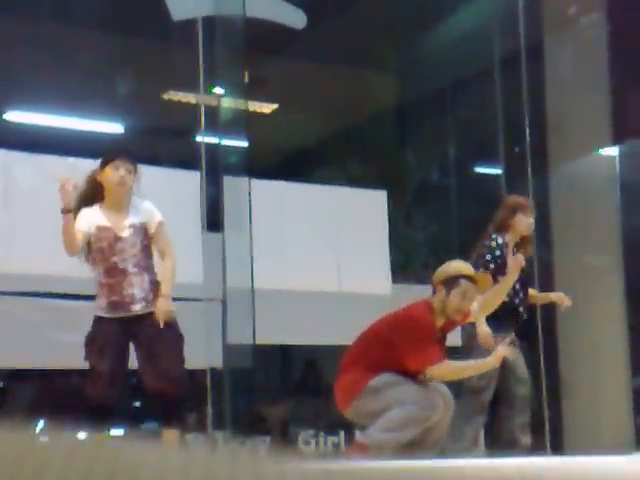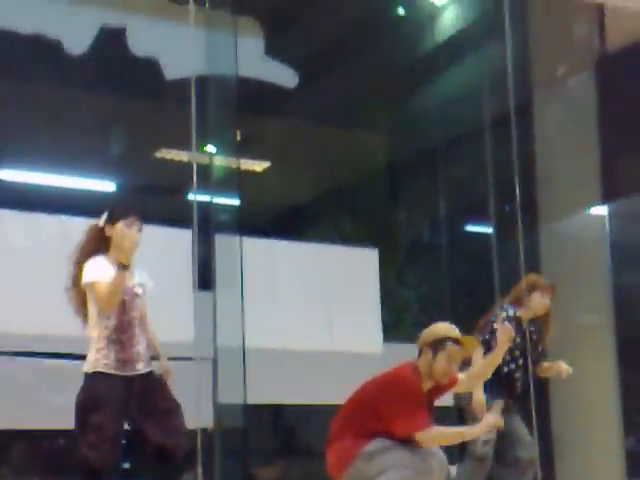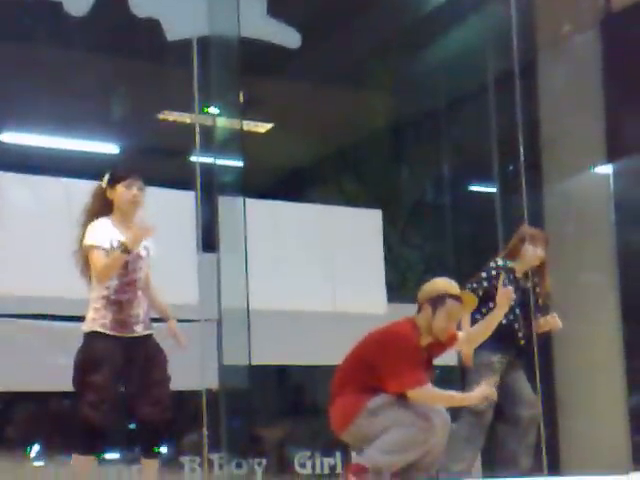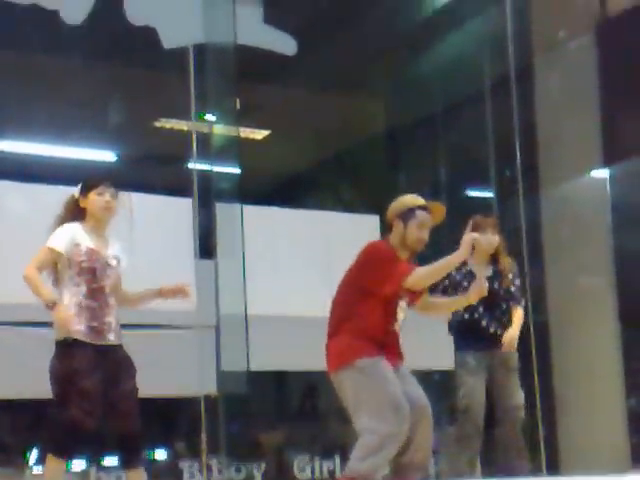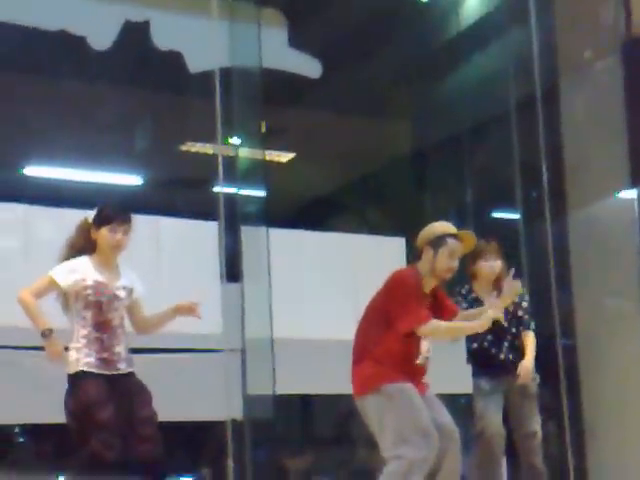
dt=0.7s
person 1, frame 1
left shoulder: (145, 210)
right shoulder: (89, 216)
left elbow: (168, 256)
right elbow: (72, 250)
left wrist: (165, 295)
right wrist: (67, 209)
left hip: (149, 310)
right hip: (108, 314)
left knee: (169, 378)
right knee: (101, 385)
left ankle: (170, 448)
person 1, frame 2
left shoulder: (138, 274)
right shoulder: (95, 265)
right elbow: (108, 303)
left wrist: (160, 355)
right wrist: (124, 262)
left hip: (140, 371)
right hip: (105, 372)
left knee: (172, 439)
right knee: (99, 451)
person 1, frame 3
left shoulder: (141, 235)
right shoulder: (100, 228)
right elbow: (99, 275)
left wrist: (168, 317)
right wrist: (128, 246)
left hip: (140, 336)
right hip: (104, 334)
left knee: (155, 413)
right knee: (95, 414)
person 1, frame 4
left shoulder: (114, 247)
right shoulder: (70, 233)
right elbow: (31, 271)
left wrist: (159, 292)
right wrist: (54, 305)
left hip: (110, 343)
right hip: (77, 341)
left knee: (128, 421)
right knee: (77, 418)
person 1, frame 5
left shoulder: (129, 278)
right shoulder: (77, 268)
left elbow: (141, 325)
right elbow: (26, 296)
left wrist: (176, 311)
right wrist: (48, 334)
left hip: (123, 374)
right hip: (87, 373)
left knee: (149, 447)
right knee: (105, 453)
person 2, frame 1
left shoulder: (517, 251)
right shoulder: (494, 244)
left wrist: (550, 297)
right wrist: (480, 323)
left hip: (506, 330)
right hip: (489, 328)
left knee: (519, 388)
right knee: (479, 391)
left ankle: (513, 449)
right ankle: (462, 452)
person 2, frame 2
left shoulder: (532, 329)
right shoulder: (504, 315)
left elbow: (538, 366)
right elbow: (479, 348)
left wrist: (556, 367)
right wrist: (477, 390)
left hip: (506, 399)
right hip: (486, 393)
left knee: (525, 453)
right knee: (481, 452)
person 2, frame 3
left shoulder: (532, 283)
right shoulder: (499, 267)
left elbow: (531, 324)
left wrist: (548, 322)
left hip: (511, 354)
right hip: (487, 349)
left knee: (528, 409)
right knee: (480, 409)
person 2, frame 4
left shoulder: (506, 268)
right shoulder: (455, 268)
left elbow: (517, 304)
left wrist: (515, 329)
left hip: (502, 348)
right hip: (469, 350)
left knee: (513, 410)
right knee: (471, 410)
person 2, frame 5
right shoulder: (463, 297)
left elbow: (527, 328)
left wrist: (529, 358)
left hip: (518, 373)
right hip: (485, 377)
left knee: (530, 434)
right knee: (490, 433)
person 3, frame 1
left shoulder: (443, 313)
right shoulder: (417, 318)
left elbow: (482, 308)
right elbow: (436, 370)
left wrist: (511, 276)
right wrist: (488, 362)
left hip: (384, 386)
right hip: (358, 388)
left knee: (442, 402)
right knee: (430, 400)
right ankle: (363, 451)
person 3, frame 2
left shoulder: (431, 376)
right shoulder: (404, 381)
left elbow: (469, 380)
right elbow: (425, 436)
left wrist: (501, 347)
right wrist: (476, 430)
left hip: (377, 450)
right hip: (350, 453)
left knee: (436, 464)
person 3, frame 3
left shoulder: (430, 334)
right shoulder: (402, 337)
left elbow: (468, 340)
right elbow: (418, 393)
left wrist: (499, 311)
right wrist: (470, 397)
left hip: (381, 400)
right hip: (354, 407)
left knee: (439, 421)
right knee: (426, 423)
person 3, frame 4
left shoulder: (403, 263)
right shoulder: (377, 253)
left elbow: (425, 304)
right elbow: (417, 281)
left wrist: (468, 298)
right wrist: (459, 255)
left hip: (384, 354)
right hip: (355, 353)
left knee: (419, 411)
right knee: (390, 418)
person 3, frame 5
left shoulder: (433, 291)
right shoulder: (404, 281)
left elbow: (460, 320)
right elbow: (427, 328)
left wrist: (501, 301)
right wrist: (477, 324)
left hip: (409, 379)
right hip: (380, 378)
left knee: (447, 437)
right knee: (417, 447)
